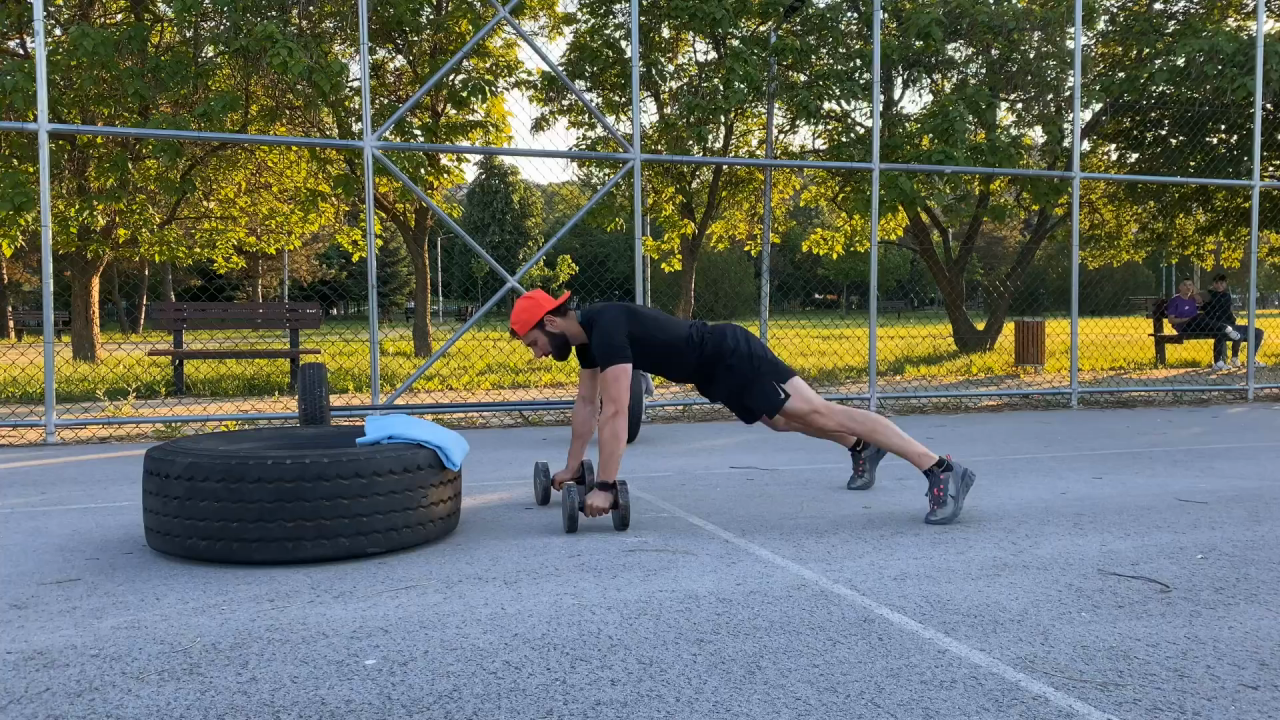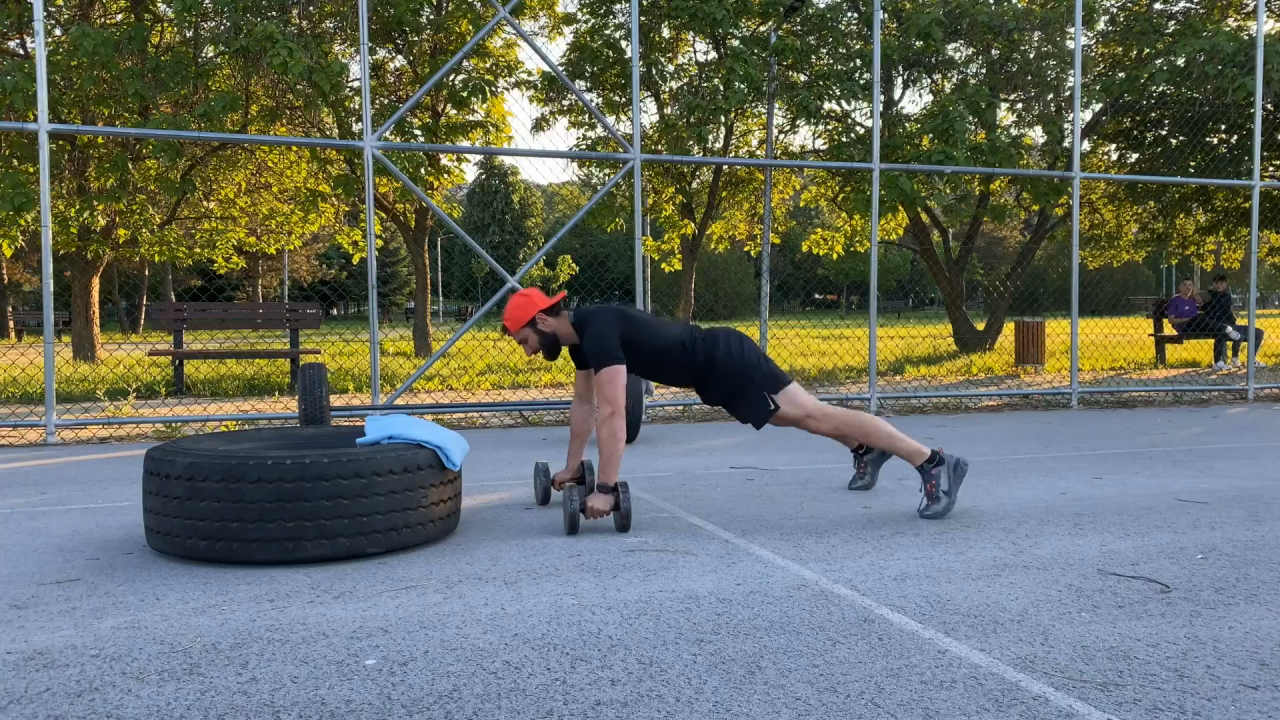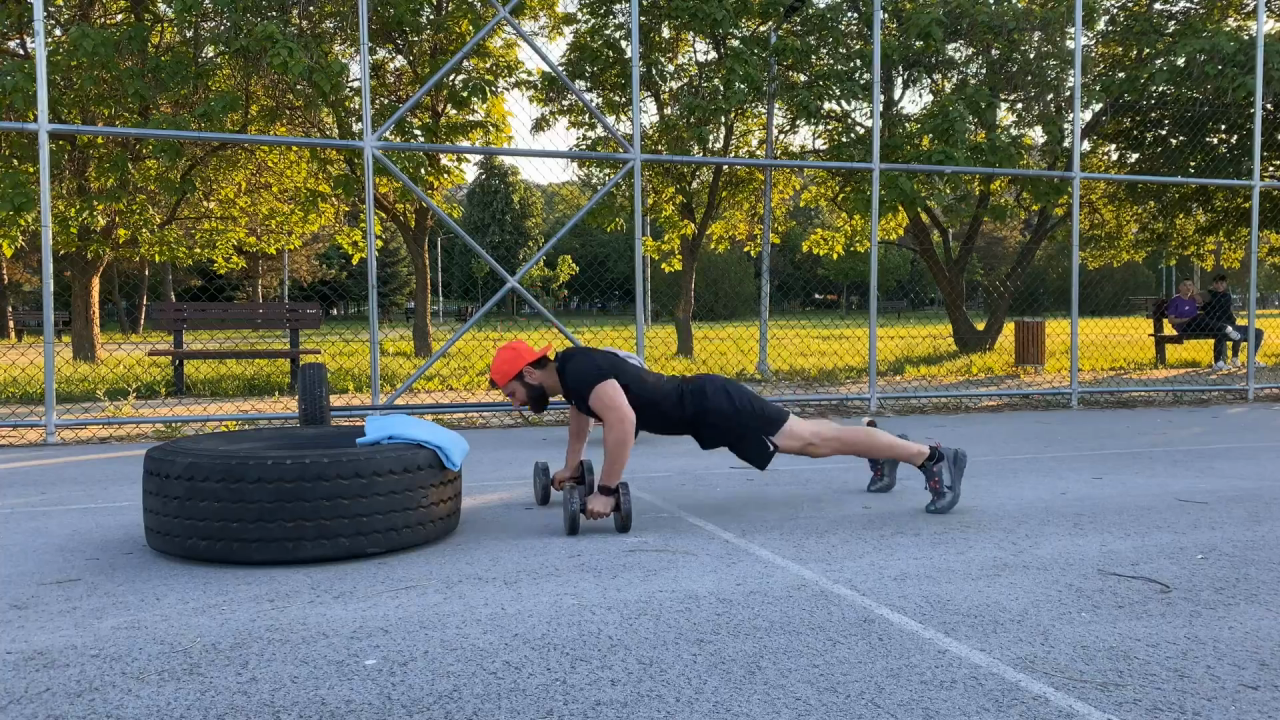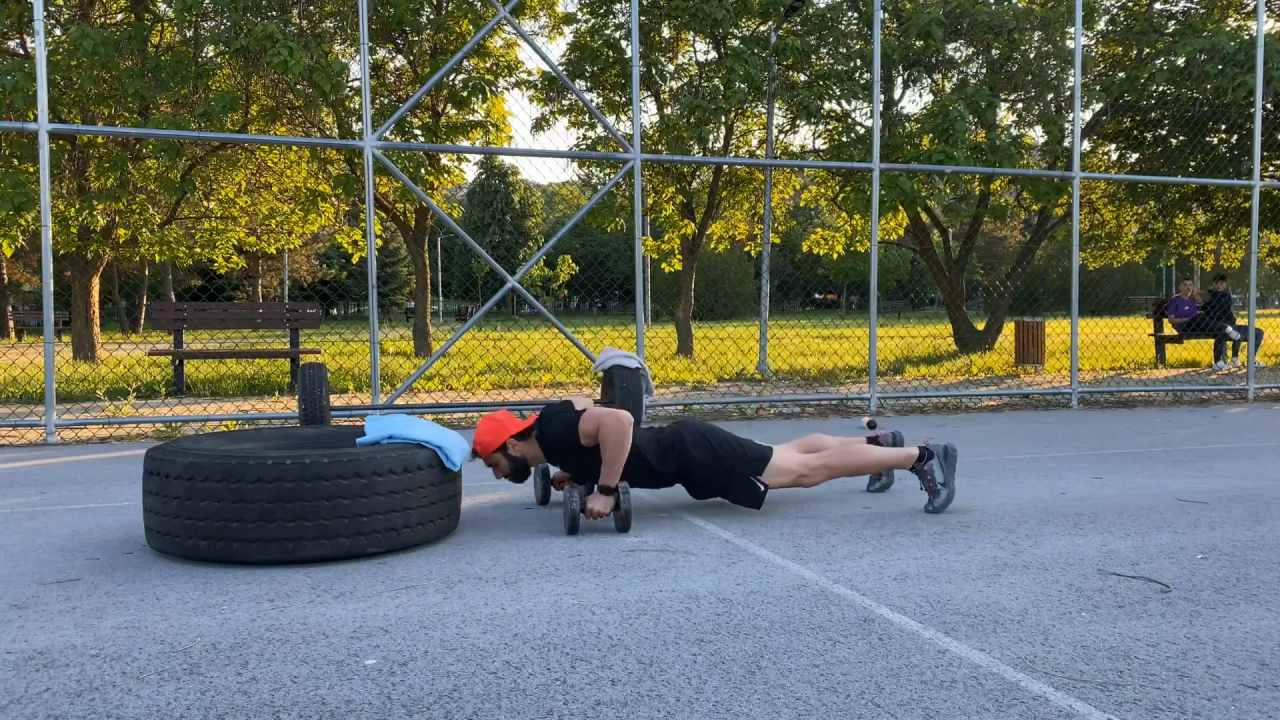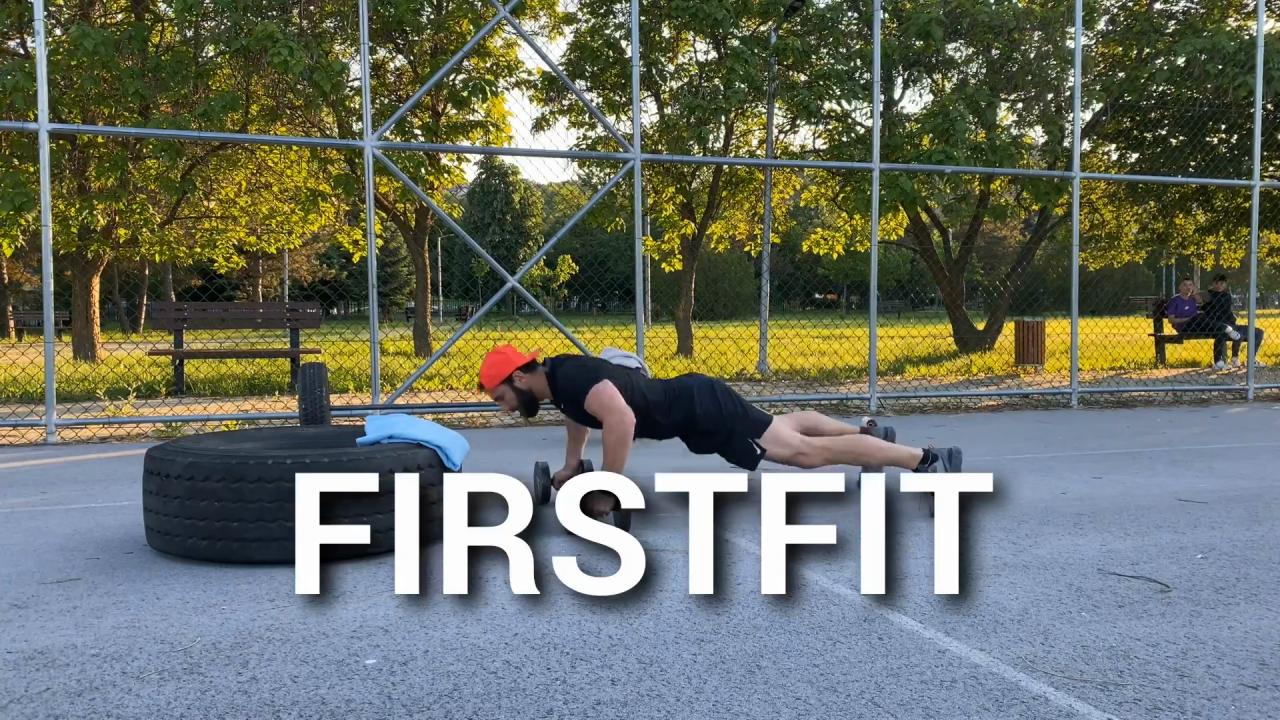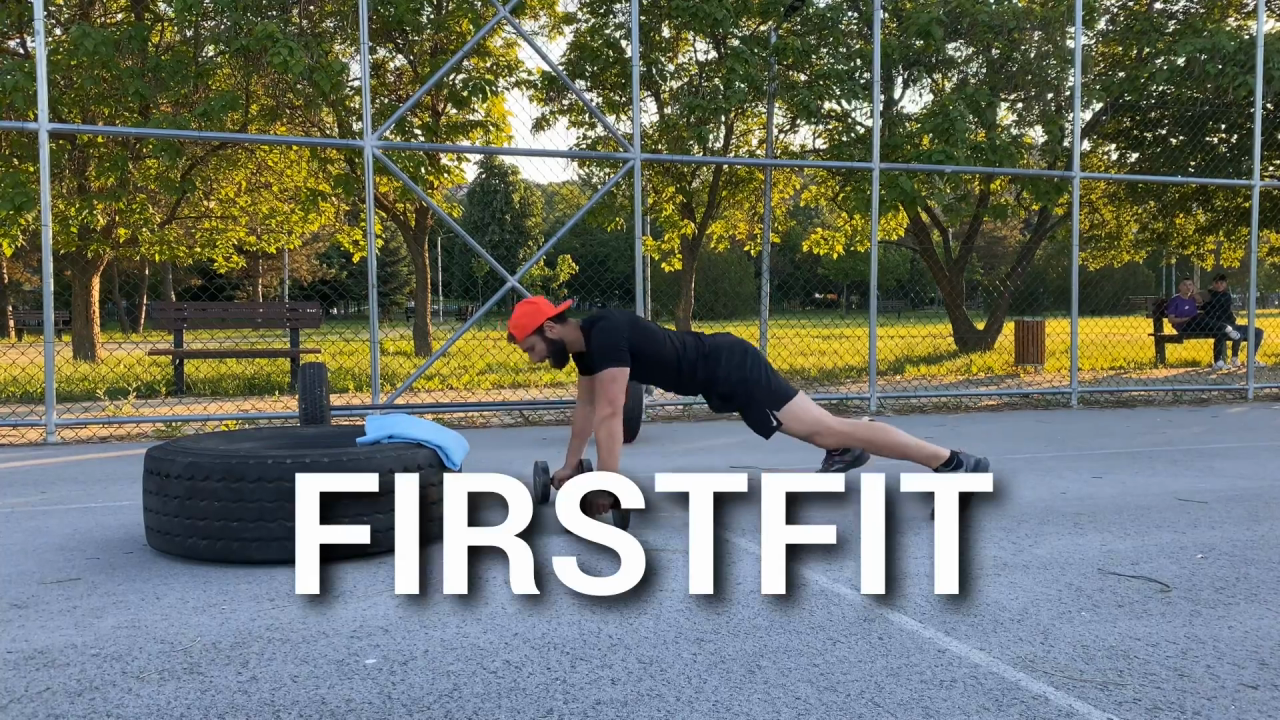
dt=0.3s
person 1, frame 1
left shoulder: (606, 328)
right shoulder: (587, 334)
left elbow: (615, 412)
right elbow: (586, 402)
left wrist: (604, 488)
right wrist: (572, 467)
left hip: (732, 356)
right hip: (716, 369)
left knee: (821, 414)
right knee: (781, 420)
left ankle: (942, 471)
right ankle: (862, 448)
person 1, frame 2
left shoulder: (597, 330)
right shoulder: (580, 334)
left elbow: (612, 413)
right elbow: (583, 403)
left wrist: (605, 490)
right wrist: (570, 468)
left hip: (725, 360)
right hip: (713, 364)
left knee: (815, 415)
right knee: (786, 415)
left ankle: (935, 463)
right ankle: (866, 452)
person 1, frame 3
left shoulder: (576, 375)
right shoulder: (567, 368)
left elbow: (622, 419)
right elbow: (582, 409)
left wrist: (606, 491)
right wrist: (571, 463)
left hip: (711, 409)
right hip: (699, 400)
left knee: (815, 441)
right knee: (801, 430)
left ankle: (934, 457)
right ankle: (884, 447)
person 1, frame 4
left shoulder: (555, 434)
right shoulder: (550, 425)
left elbow: (619, 420)
right elbow: (583, 402)
left wrist: (605, 491)
right wrist: (571, 469)
left hip: (696, 458)
right hip: (684, 443)
left knee: (808, 469)
right knee: (791, 452)
left ankle: (924, 456)
right ankle: (878, 442)
person 1, frame 5
left shoulder: (570, 375)
right shoulder: (557, 376)
left elbow: (624, 422)
right elbow: (577, 416)
left wrist: (609, 490)
right wrist: (570, 466)
left hip: (703, 409)
right hip: (693, 402)
left knee: (808, 453)
right knee: (791, 424)
left ankle: (930, 459)
right ankle: (871, 433)
person 1, frame 6
left shoulder: (606, 334)
right shoulder: (587, 343)
left elbow: (611, 415)
right elbow: (586, 405)
left wrist: (609, 490)
right wrist: (570, 465)
left hip: (729, 368)
right hip: (717, 362)
left knee: (825, 428)
left ankle: (954, 463)
right ankle: (843, 451)
